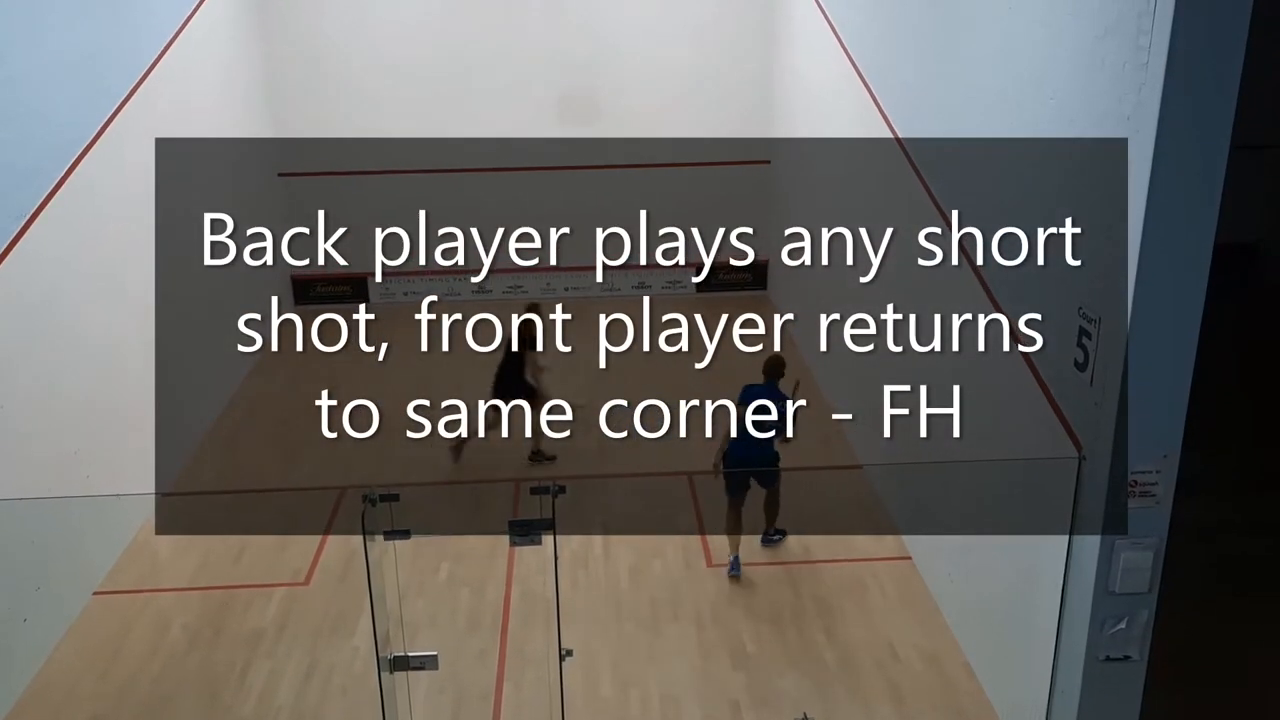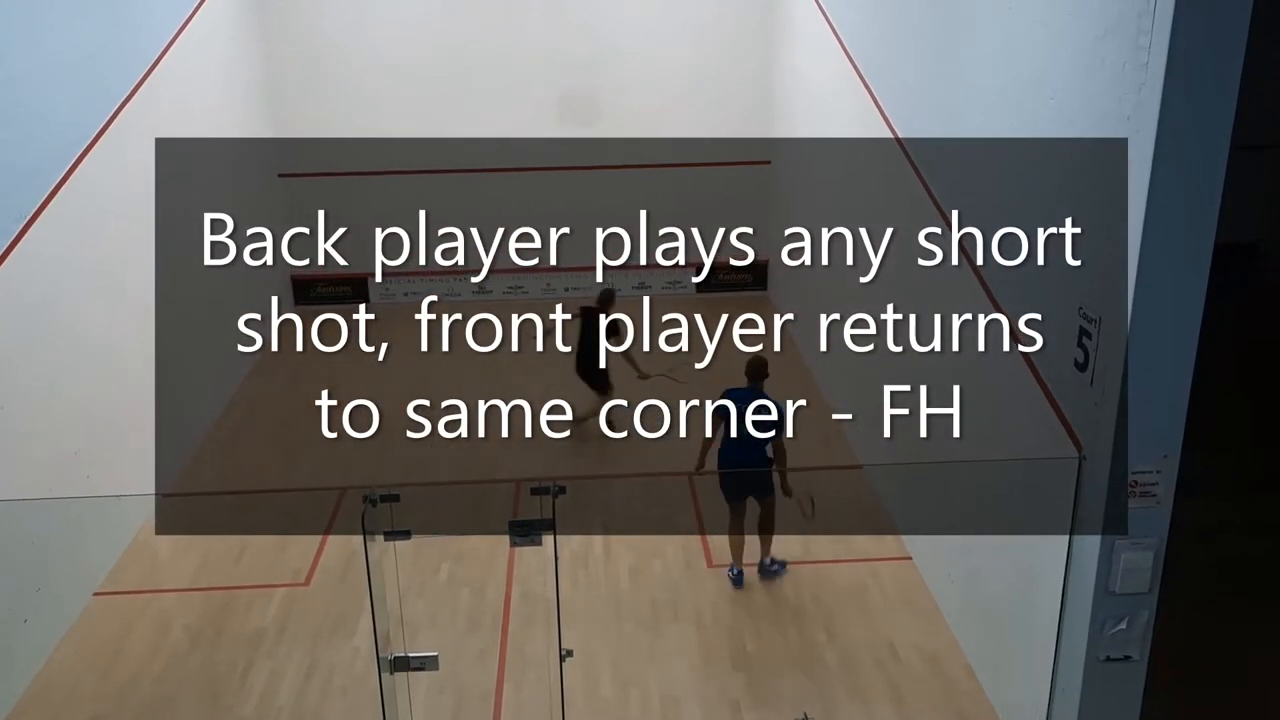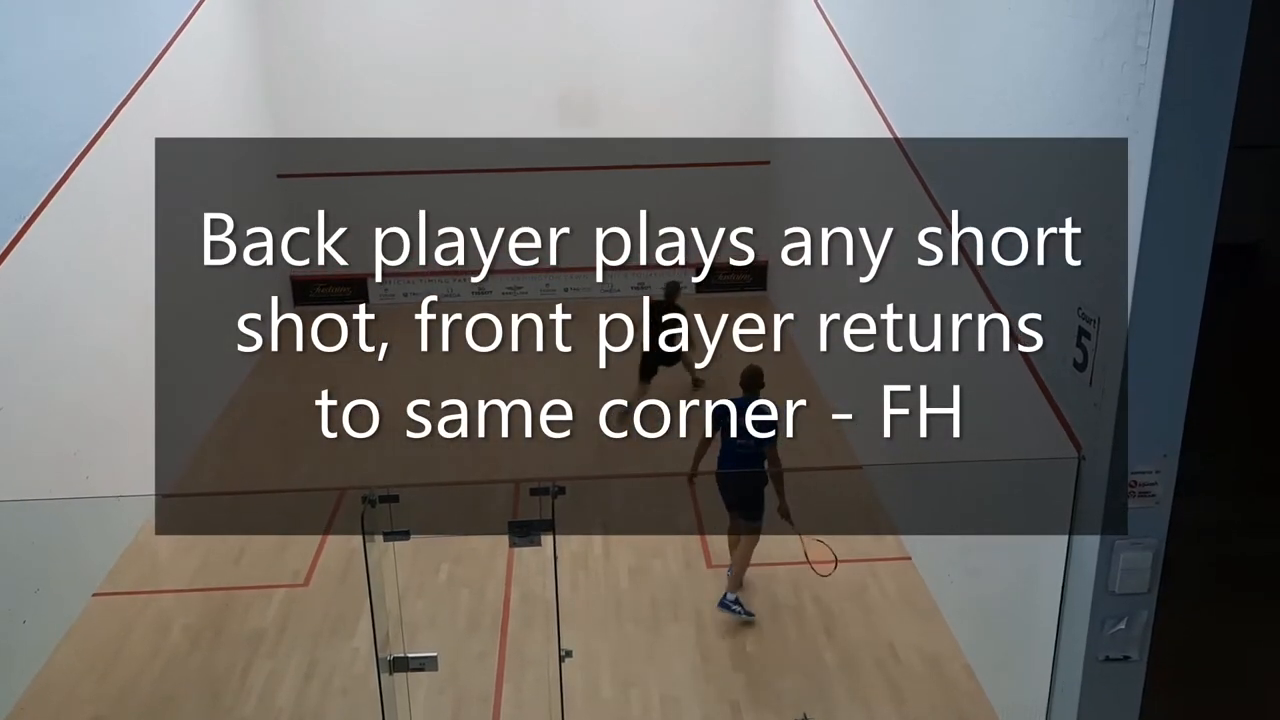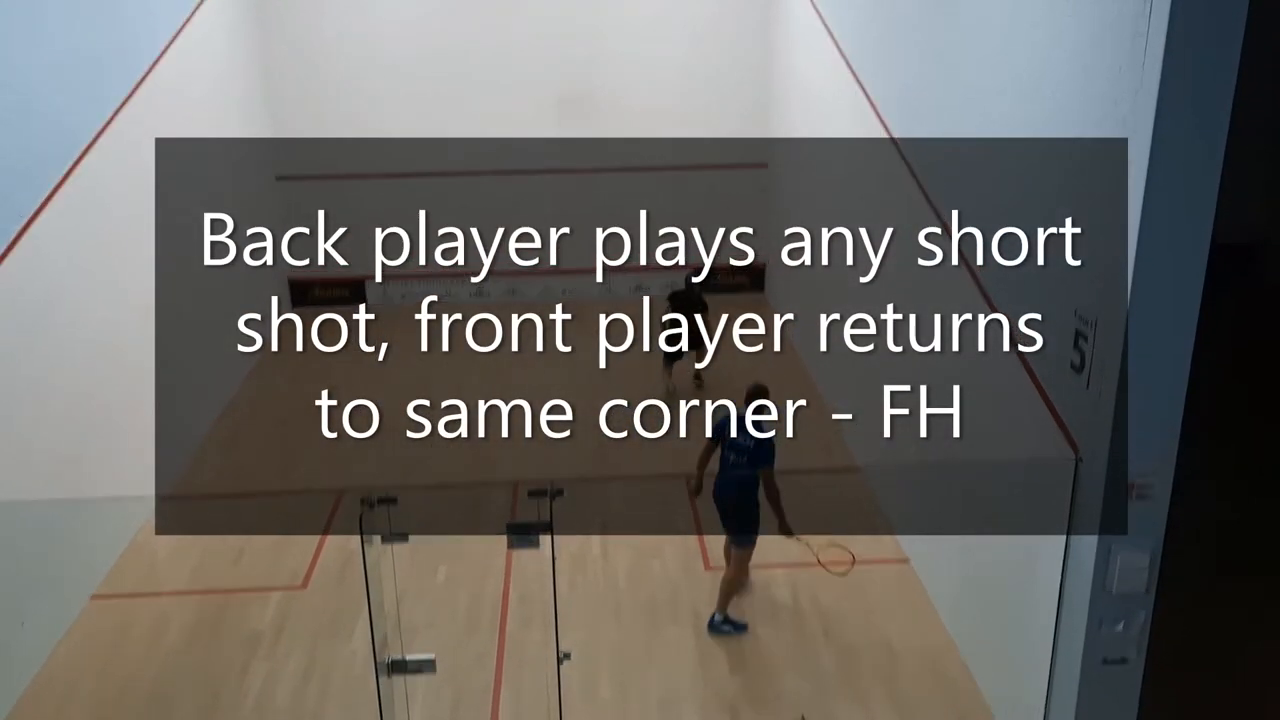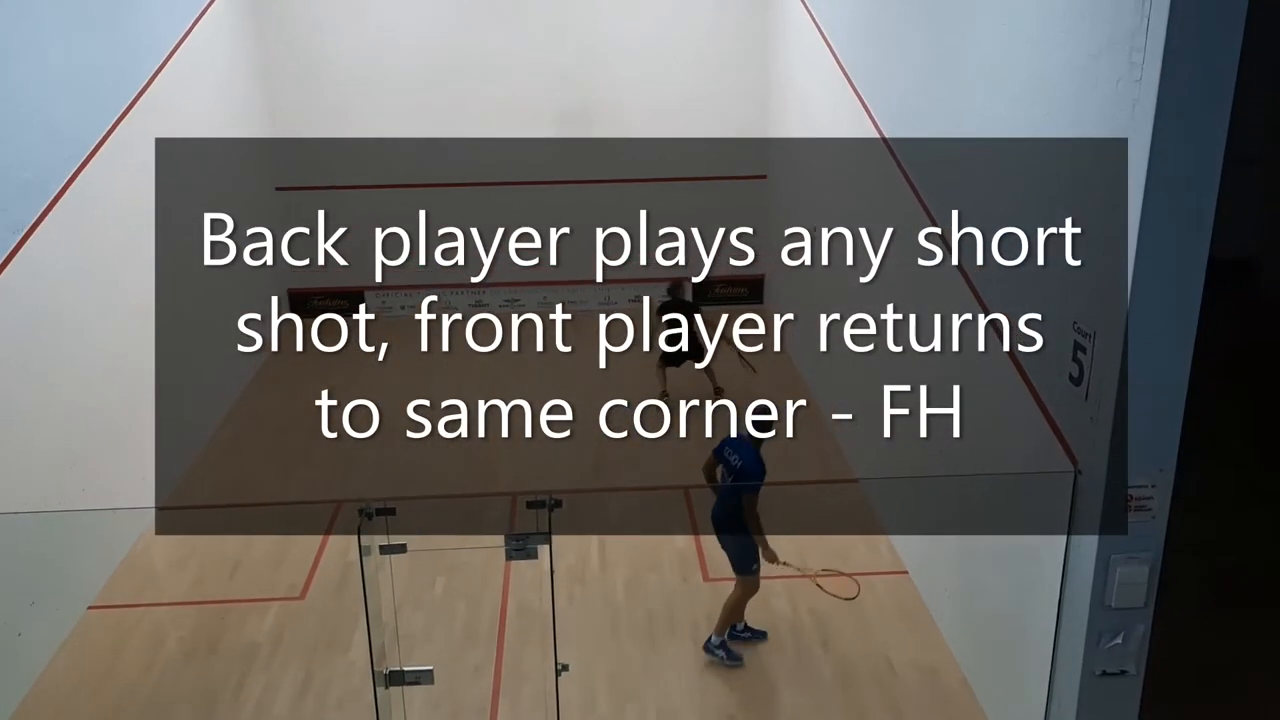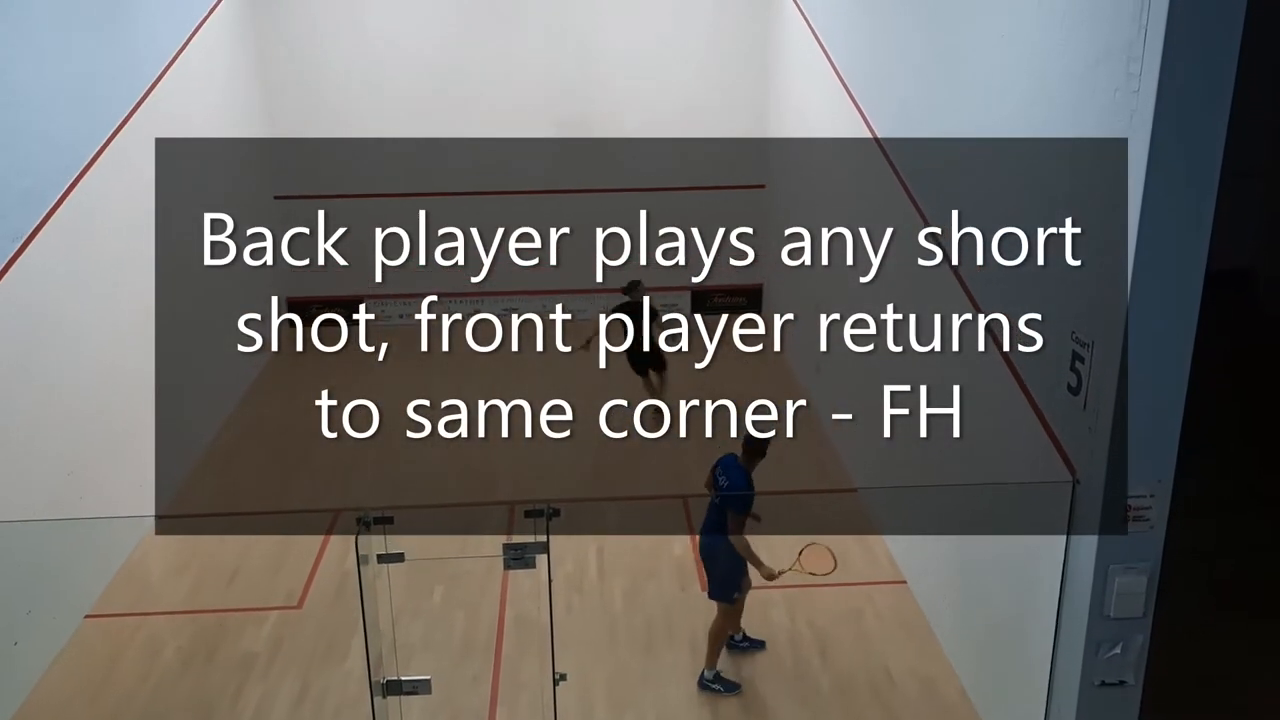
dt=0.3s
person 1, frame 1
left shoulder: (750, 392)
right shoulder: (785, 403)
left elbow: (736, 421)
right elbow: (785, 435)
left wrist: (720, 454)
left hip: (736, 457)
right hip: (764, 459)
left knee: (734, 506)
right knee: (773, 490)
left ankle: (735, 560)
right ankle: (770, 533)
person 1, frame 2
left shoulder: (729, 397)
right shoulder: (773, 408)
left elbow: (712, 431)
right elbow: (778, 448)
left wrist: (701, 460)
right wrist: (784, 480)
left hip: (728, 464)
right hip: (757, 466)
left knee: (736, 514)
right knee: (768, 508)
left ankle: (737, 570)
right ankle: (766, 562)
person 1, frame 3
left shoulder: (723, 408)
right shoulder: (766, 421)
left elbow: (706, 440)
right elbow: (773, 462)
left wrist: (694, 466)
right wrist: (782, 500)
left hip: (725, 475)
right hip: (751, 480)
left knee: (736, 523)
right knee: (750, 536)
left ankle: (735, 569)
right ankle: (730, 597)
person 1, frame 4
left shoulder: (725, 423)
right shoulder: (764, 440)
left elbow: (705, 455)
right elbow: (768, 485)
left wrist: (697, 480)
right wrist: (782, 520)
left hip: (720, 492)
right hip: (743, 500)
left knee: (733, 536)
right knee: (740, 560)
left ankle: (736, 580)
right ankle: (719, 618)
person 1, frame 5
left shoulder: (730, 442)
right shoulder: (755, 465)
left elbow: (707, 468)
right elbow: (750, 511)
right wrist: (765, 546)
left hip: (721, 517)
right hip: (733, 525)
left knee: (748, 574)
right knee: (748, 585)
left ankle: (737, 626)
right ankle: (716, 641)
person 1, frame 6
left shoulder: (727, 461)
right shoulder: (742, 486)
left elbow: (709, 485)
right elbow: (734, 535)
right wrist: (760, 566)
left hip: (712, 538)
right hip: (719, 546)
left knee: (742, 586)
right knee: (727, 611)
left ankle: (736, 637)
right ankle: (709, 676)
